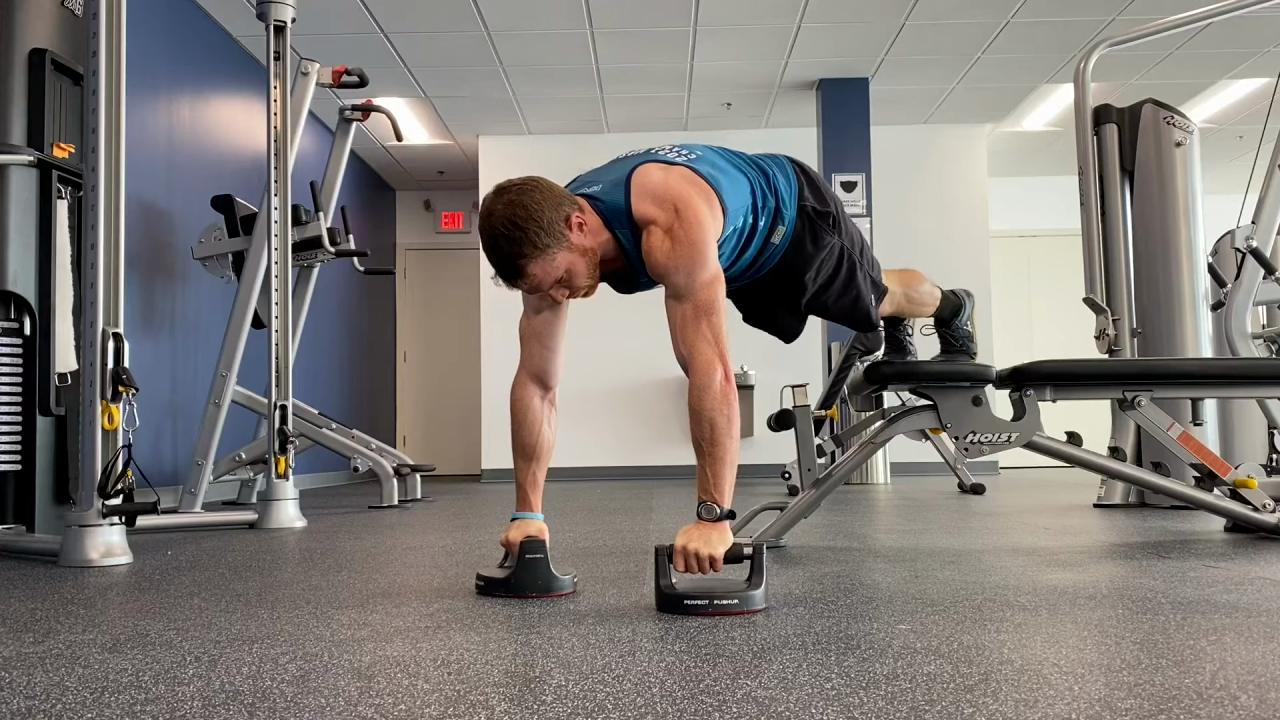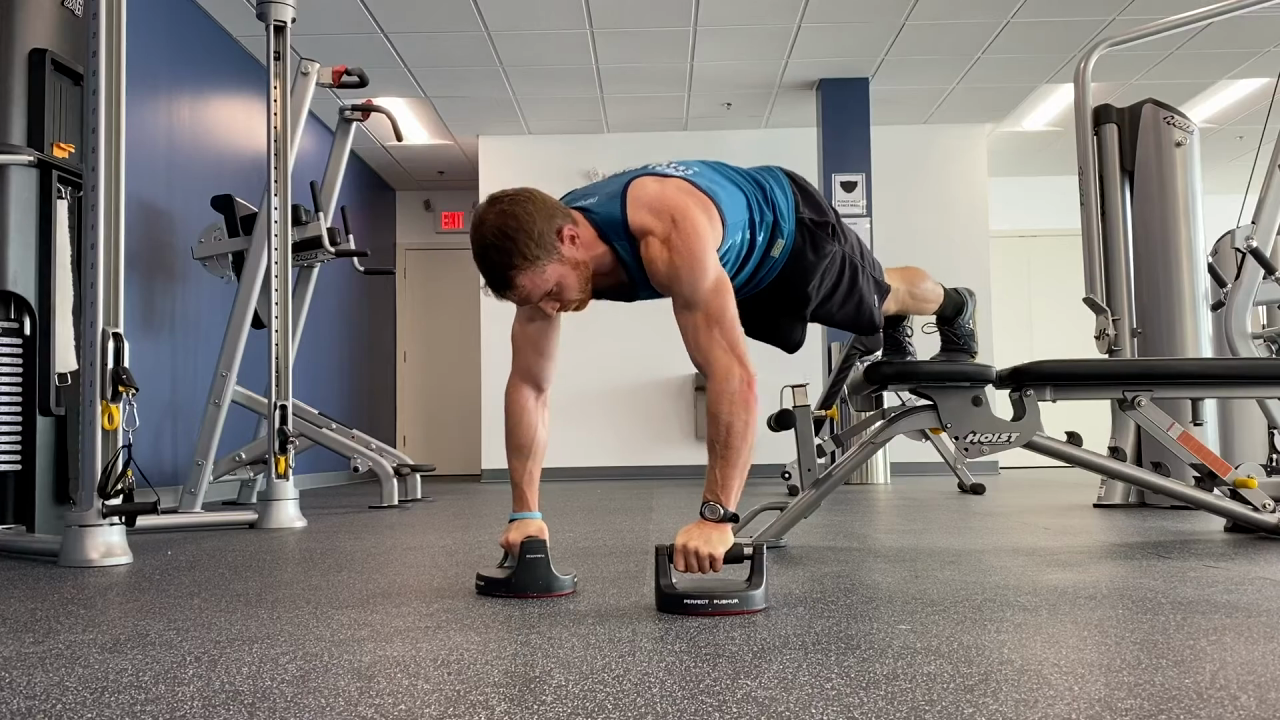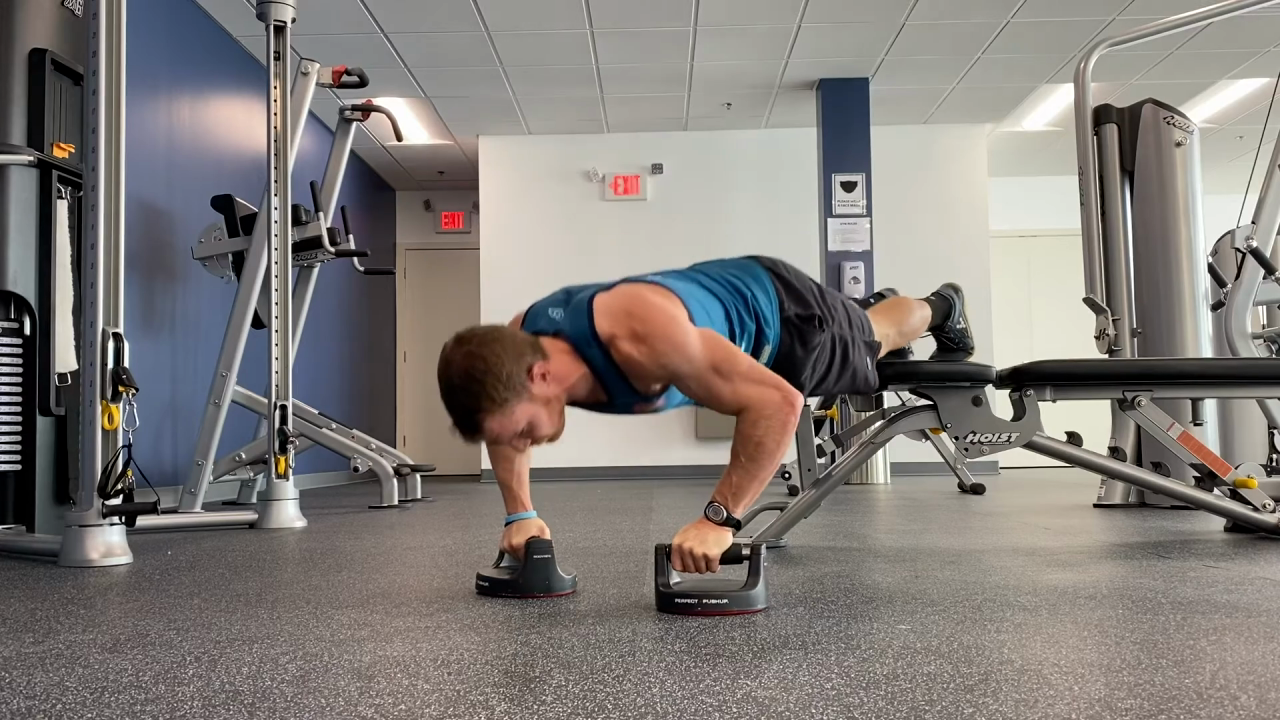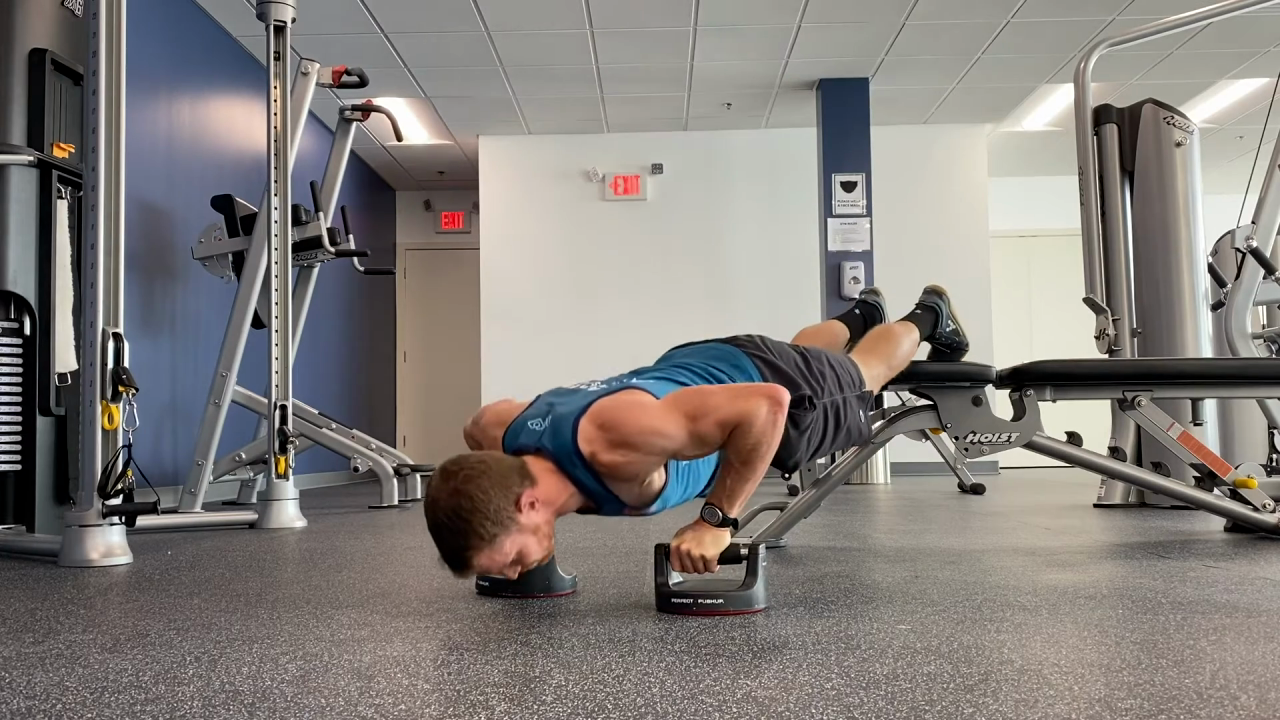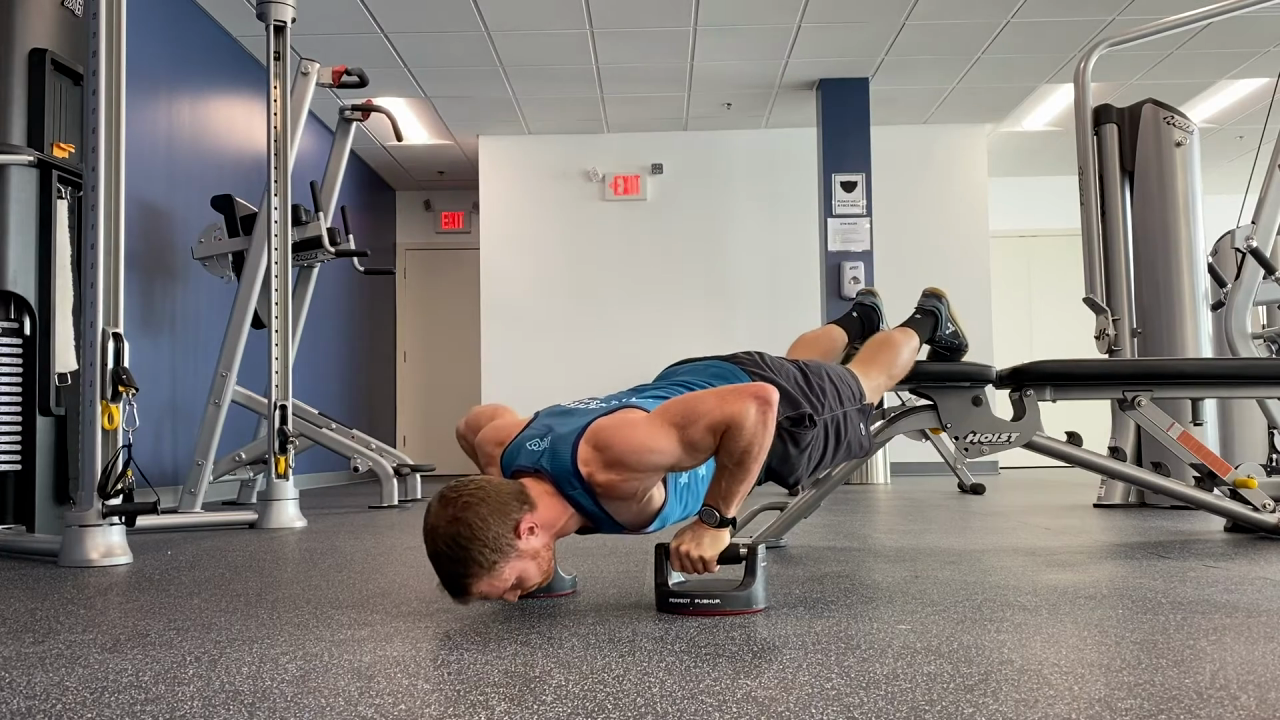
dt=0.5s
person 1, frame 1
left shoulder: (670, 221)
right shoulder: (549, 240)
left elbow: (710, 372)
right elbow: (535, 381)
left wrist: (713, 515)
right wrist: (527, 511)
left hip: (794, 213)
right hip: (744, 255)
left knee: (876, 298)
left ankle: (952, 310)
right ankle: (895, 335)
person 1, frame 2
left shoulder: (668, 236)
right shoulder: (543, 255)
left elbow: (731, 376)
right elbow: (527, 384)
left wrist: (717, 516)
right wrist: (526, 512)
left hip: (790, 226)
right hip: (744, 258)
left knee: (883, 295)
left ankle: (955, 307)
right ankle: (894, 334)
person 1, frame 3
left shoulder: (639, 337)
right shoulder: (518, 347)
left elbow: (778, 403)
right elbow: (500, 426)
left wrist: (718, 518)
right wrist: (520, 514)
left hip: (775, 310)
right hip: (722, 314)
left knee: (874, 339)
left ankle: (943, 308)
right ankle: (872, 302)
person 1, frame 4
left shoulder: (613, 443)
right shoulder: (504, 436)
left elbow: (768, 405)
left wrist: (717, 520)
left hip: (761, 386)
right hip: (692, 371)
left knee: (861, 374)
right knee: (803, 355)
left ankle: (929, 316)
right ankle: (861, 314)
person 1, frame 5
left shoulder: (611, 462)
right shoulder: (502, 452)
left elbow: (757, 404)
right elbow: (474, 420)
left wrist: (713, 522)
right wrist: (502, 495)
left hip: (773, 410)
right hip: (689, 384)
left knee: (863, 385)
right knee: (804, 363)
left ankle: (928, 318)
right ankle: (859, 317)
